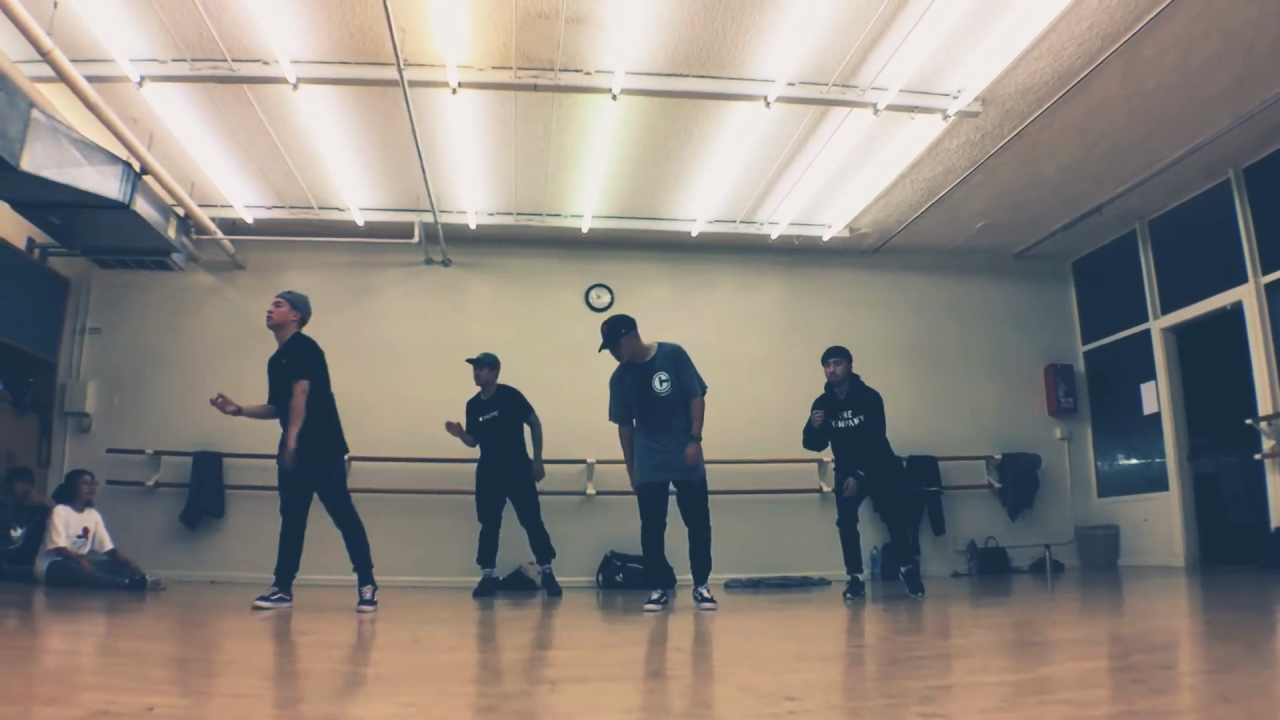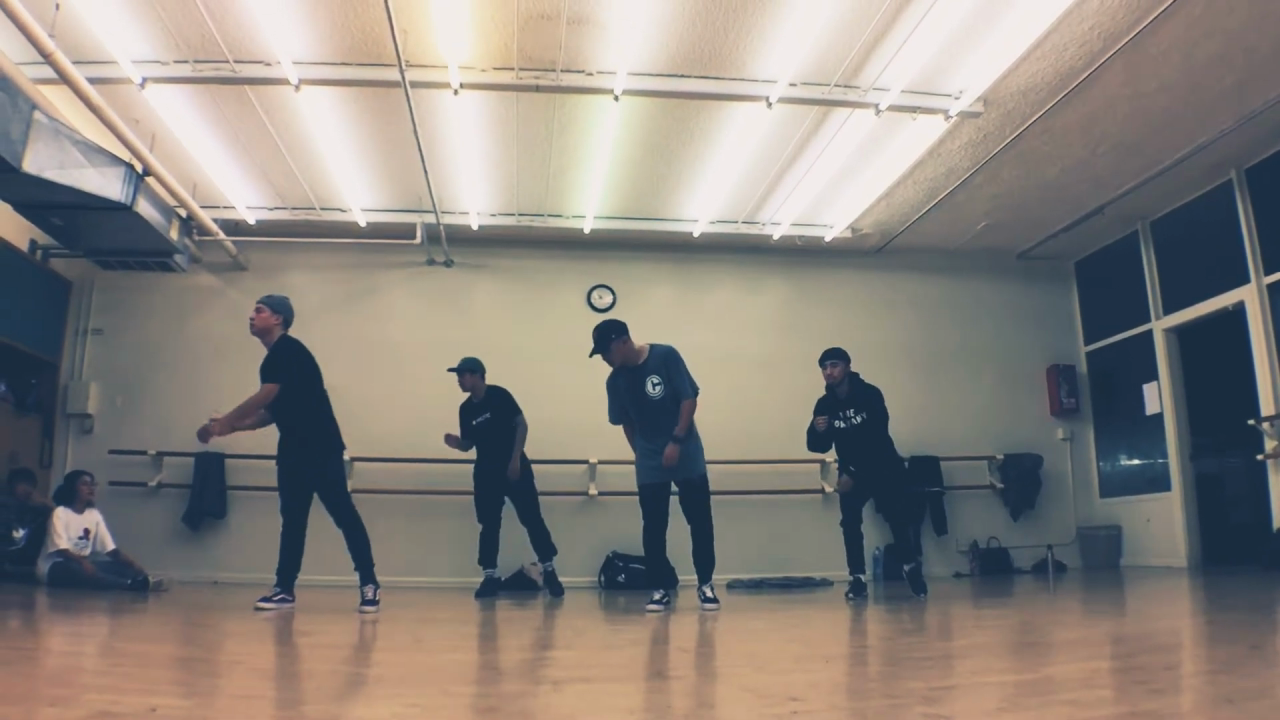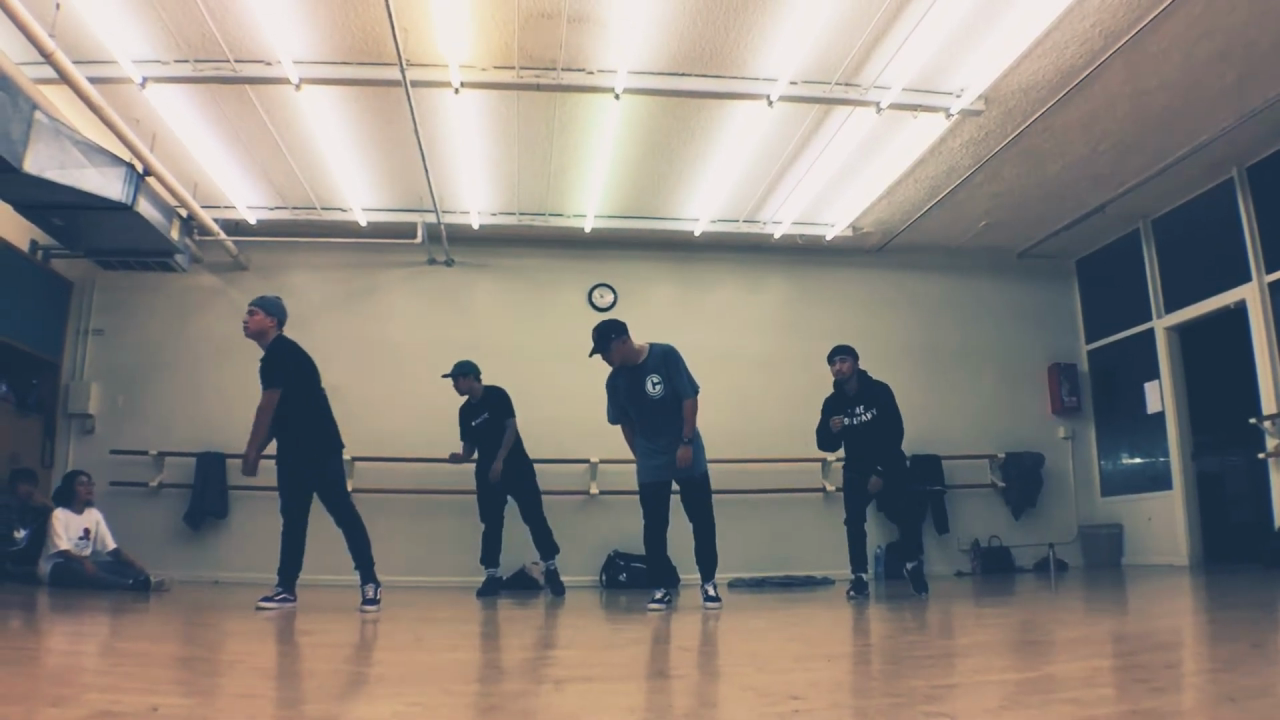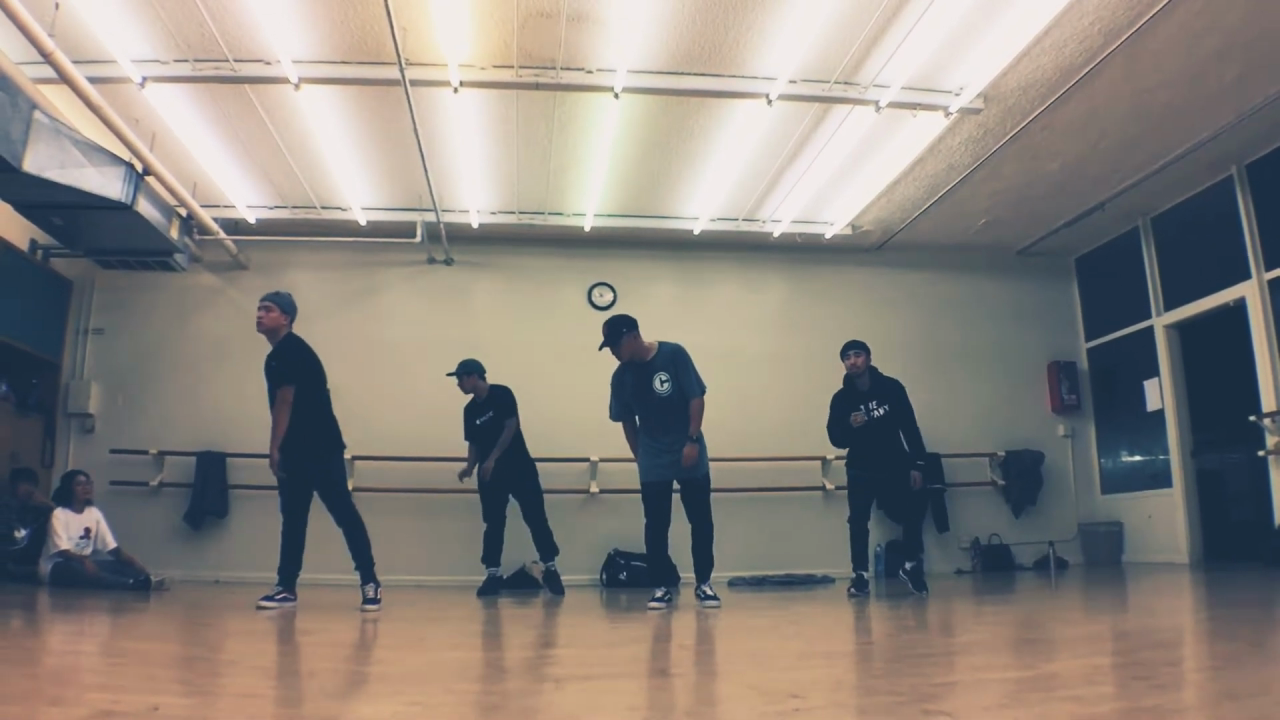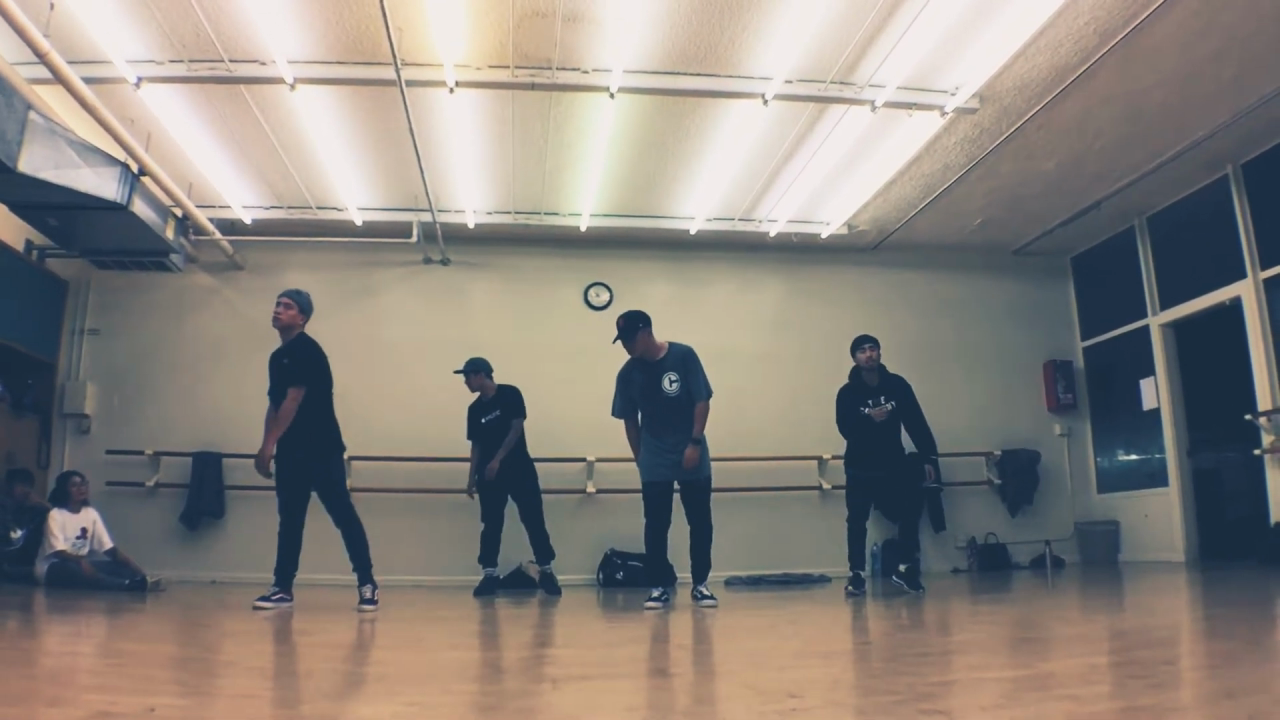
dt=0.3s
person 1, frame 1
left shoulder: (304, 348)
right shoulder: (277, 359)
left elbow: (300, 395)
left wrist: (293, 438)
right wrist: (238, 409)
left hip: (322, 449)
right hip: (292, 449)
left knee: (343, 514)
right knee: (291, 519)
left ankle: (367, 585)
right ankle: (282, 588)
person 1, frame 2
left shoulder: (289, 350)
right shoulder: (274, 357)
left elbow: (262, 399)
right elbow: (271, 411)
left wrist: (221, 425)
right wrist: (234, 426)
left hip: (322, 447)
right hip: (293, 450)
left knee: (343, 513)
right knee: (293, 519)
left ankle: (369, 584)
right ankle: (284, 589)
person 1, frame 3
left shoulder: (283, 353)
right shoulder: (274, 357)
left elbow: (268, 409)
left wrist: (252, 452)
right wrist: (258, 451)
left hip: (320, 447)
right hip: (293, 450)
left knee: (344, 513)
right knee: (293, 519)
left ankle: (370, 583)
right ankle: (286, 588)
person 1, frame 4
left shoulder: (293, 350)
right shoulder: (276, 356)
left elbow: (284, 403)
left wrist: (274, 449)
right wrist: (280, 451)
left hip: (321, 447)
right hip: (294, 450)
left knee: (344, 513)
right knee: (292, 519)
left ankle: (370, 583)
right ankle: (286, 587)
person 1, frame 5
left shoulder: (306, 350)
right shoulder: (278, 355)
left elbow: (293, 401)
left wrist: (267, 445)
right wrist: (271, 448)
left hip: (322, 448)
right hip: (291, 450)
left knee: (343, 514)
right knee: (289, 519)
left ankle: (367, 584)
right ankle: (283, 588)
person 2, frame 1
left shoulder: (674, 355)
right shoulder: (620, 377)
left elbow: (697, 398)
right elbow: (624, 425)
left wrist: (694, 440)
right wrist: (629, 466)
left hip: (685, 457)
right hip: (648, 463)
left knee: (698, 522)
right knee: (652, 527)
left ankle: (701, 585)
right ankle: (658, 588)
person 2, frame 2
left shoulder: (666, 356)
right shoulder: (615, 381)
left elbow: (689, 399)
left wrist: (676, 441)
left hip: (686, 454)
right hip: (650, 462)
left knee: (700, 521)
right knee: (653, 527)
left ankle: (705, 584)
right ankle: (661, 588)
person 2, frame 3
left shoulder: (665, 355)
right shoulder: (615, 380)
left elbow: (690, 398)
left wrist: (686, 442)
right wrist: (640, 456)
left hip: (686, 453)
right hip: (651, 462)
left knee: (702, 519)
right knee: (654, 526)
left ankle: (708, 582)
right ankle: (662, 588)
person 2, frame 4
left shoulder: (674, 355)
right shoulder: (621, 377)
left elbow: (696, 398)
right elbow: (627, 422)
left wrist: (692, 441)
right wrist: (640, 457)
left hip: (689, 454)
right hip: (653, 460)
left knee: (701, 520)
right knee: (656, 525)
left ankle: (703, 582)
right ankle: (662, 586)
person 2, frame 5
left shoulder: (684, 356)
right shoulder: (628, 374)
left elbow: (702, 401)
right elbow: (630, 420)
left wrist: (695, 443)
right wrist: (639, 458)
left hip: (692, 456)
right hip: (654, 461)
left knee: (700, 522)
right knee: (656, 525)
left ankle: (700, 583)
right ankle: (659, 586)
person 3, frame 1
left shoulder: (870, 398)
right shoulder: (822, 404)
left elbow: (877, 440)
right elbow: (814, 445)
left wrist: (860, 474)
right wrist: (814, 427)
left hip: (881, 470)
right hip: (847, 472)
left knee: (896, 519)
right knee: (846, 523)
left ankle: (908, 569)
right ankle: (855, 578)
person 3, frame 2
left shoulder: (870, 394)
right shoulder: (824, 405)
left elbow: (878, 438)
right elbow: (819, 447)
left wrist: (853, 473)
right wrist: (818, 431)
left hip: (884, 468)
right hip: (850, 472)
left knee: (897, 518)
right knee: (850, 523)
left ankle: (911, 568)
right ankle: (858, 579)
person 3, frame 3
left shoulder: (879, 391)
right shoulder: (832, 403)
left elbow: (895, 433)
right elbow: (827, 445)
left wrist: (880, 471)
right wrist: (830, 431)
left hip: (890, 468)
right hip: (856, 471)
left knee: (906, 517)
right knee: (854, 521)
left ankle: (914, 566)
right ankle: (859, 577)
person 3, frame 4
left shoulder: (891, 388)
right shoulder: (841, 398)
left elbow: (909, 426)
right elbow: (837, 440)
left wrist: (916, 463)
right wrist: (849, 426)
left hip: (895, 465)
right hip: (861, 470)
left knee: (914, 510)
right knee: (858, 520)
left ankle: (913, 567)
right ankle: (860, 575)
person 3, frame 5
left shoulder: (897, 385)
right shoulder: (848, 393)
left elbow: (916, 422)
right elbow: (847, 431)
left wrist: (929, 457)
right wrist: (868, 419)
left hip: (894, 464)
right hip: (860, 468)
left knee: (910, 511)
right knee: (857, 519)
left ankle: (905, 568)
right ankle: (857, 574)
person 4, frame 1
left shoulder: (511, 396)
right shoulder: (473, 405)
left elbow: (535, 424)
right elbow: (474, 441)
left wrist: (537, 459)
right wrist: (460, 434)
left hip: (518, 469)
right hip: (488, 472)
left knee: (532, 520)
right knee: (489, 524)
left ankle: (546, 572)
right ankle: (488, 576)
person 4, frame 2
left shoulder: (499, 395)
right shoulder: (465, 409)
left elbow: (521, 425)
right elbow: (468, 443)
left wrist: (516, 459)
right wrist: (456, 443)
left hip: (515, 468)
right hip: (486, 472)
left knee: (532, 519)
right knee: (489, 524)
left ankle: (548, 570)
right ankle: (490, 576)
person 4, frame 3
left shoulder: (497, 395)
right shoulder: (465, 411)
left elbow: (511, 428)
right elbow: (470, 445)
left wrist: (500, 460)
right wrist: (462, 457)
left hip: (516, 466)
right hip: (486, 472)
left knee: (535, 517)
right knee: (492, 524)
left ankle: (550, 568)
right ankle: (492, 576)
person 4, frame 4
left shoulder: (502, 394)
right shoulder: (470, 410)
left elbow: (511, 428)
right elbow: (474, 444)
left wrist: (491, 459)
right wrist: (469, 468)
left hip: (520, 466)
right hip: (490, 472)
left knee: (536, 518)
right knee: (493, 523)
left ankle: (550, 569)
right ankle: (492, 575)
person 4, frame 5
left shoulder: (510, 394)
right shoulder: (474, 409)
left elbow: (516, 429)
right elbow: (476, 444)
left wrist: (497, 459)
right wrist: (472, 476)
left hip: (519, 468)
right hip: (490, 473)
left knee: (534, 520)
right knee: (491, 524)
left ankle: (546, 571)
right ankle: (489, 575)
